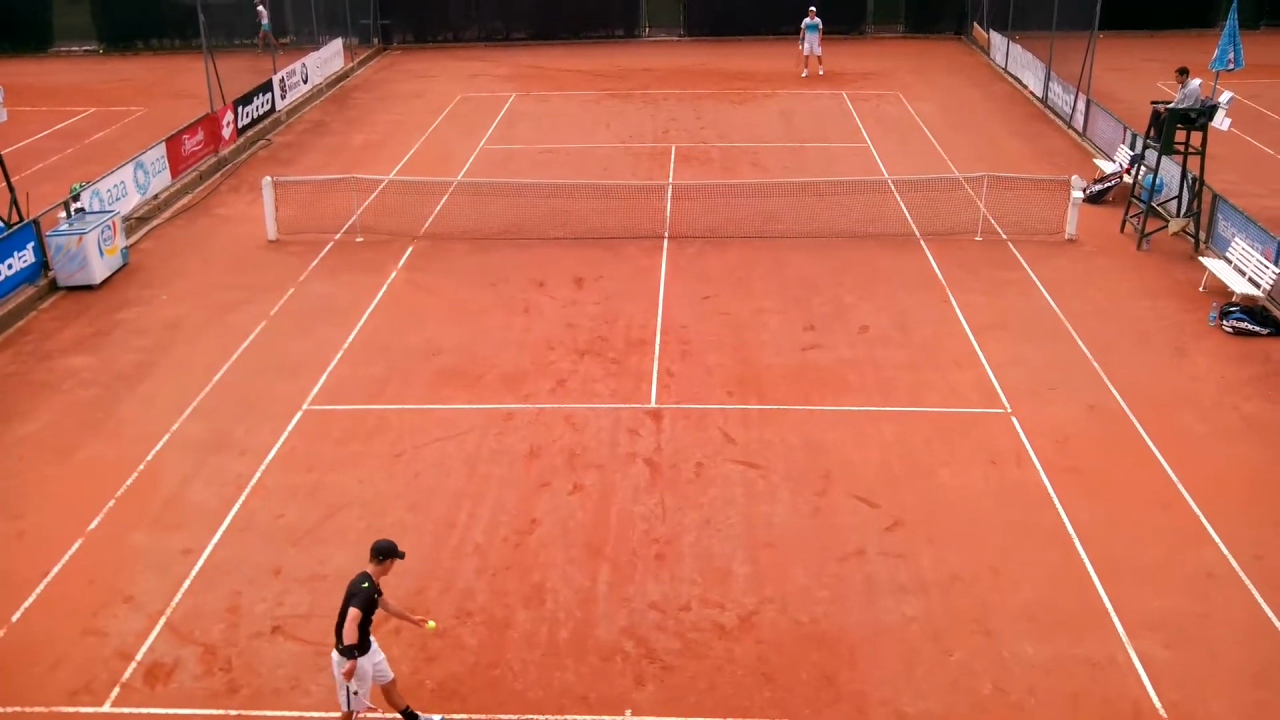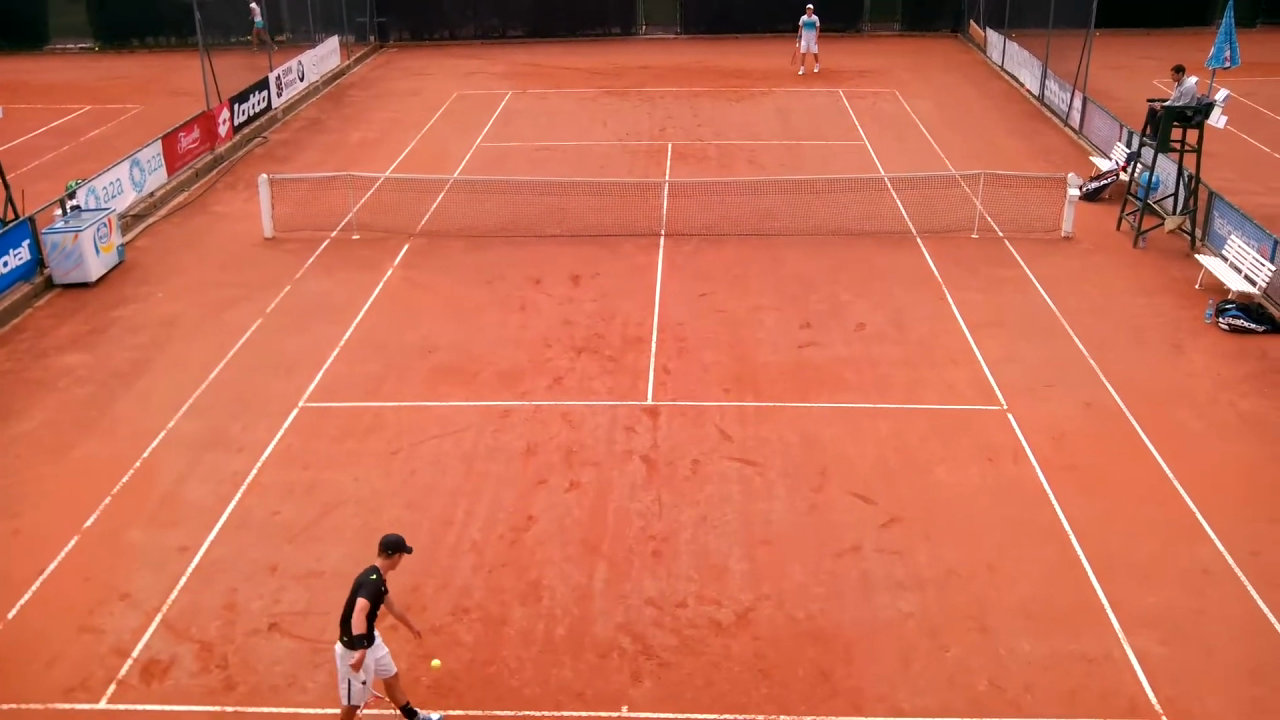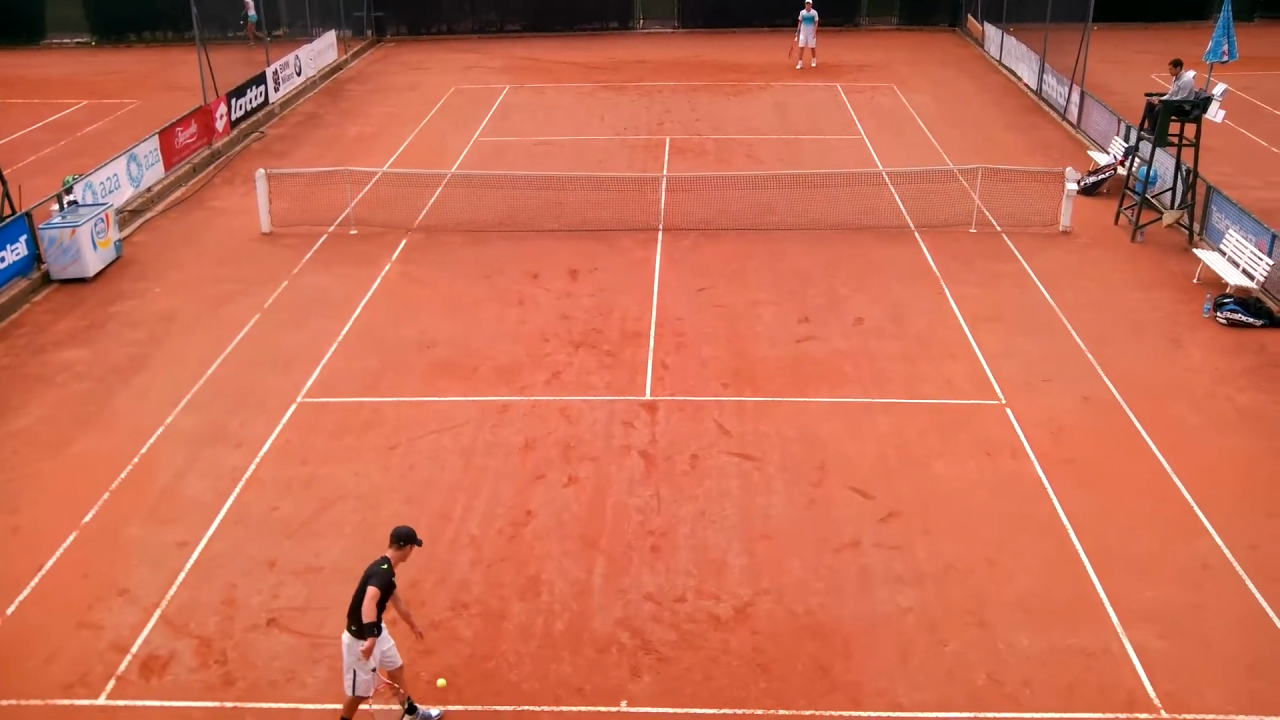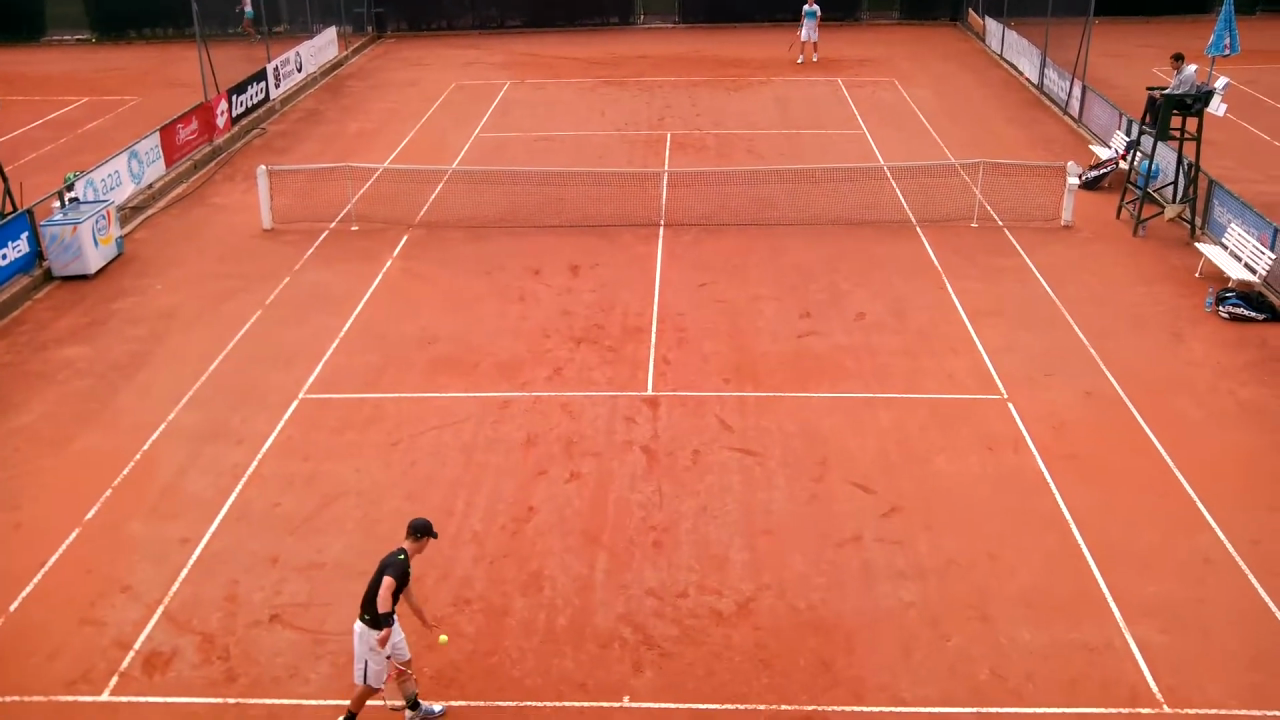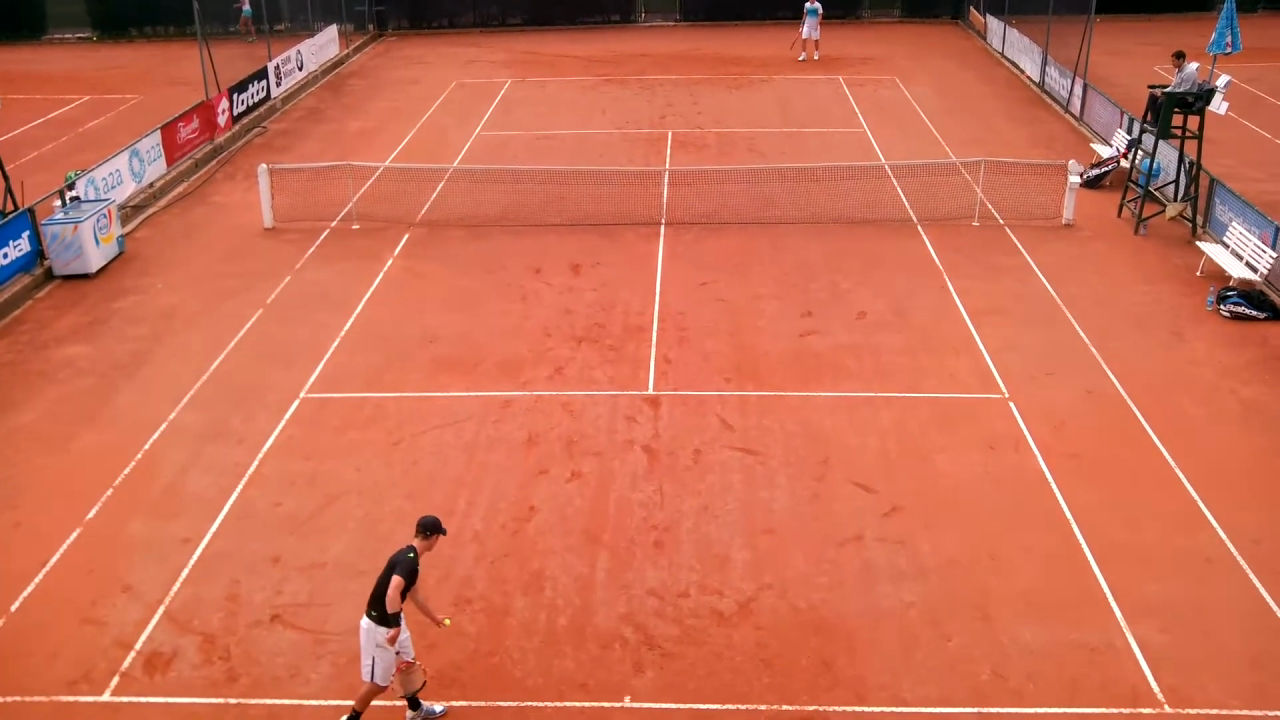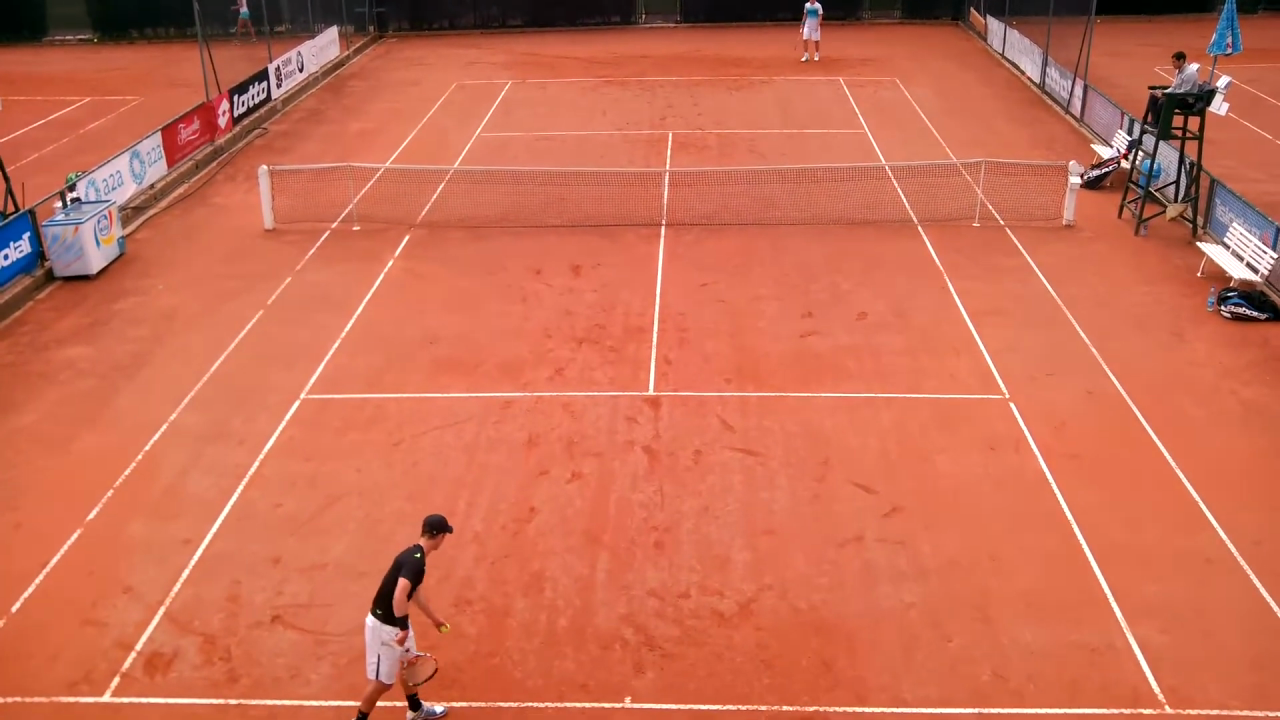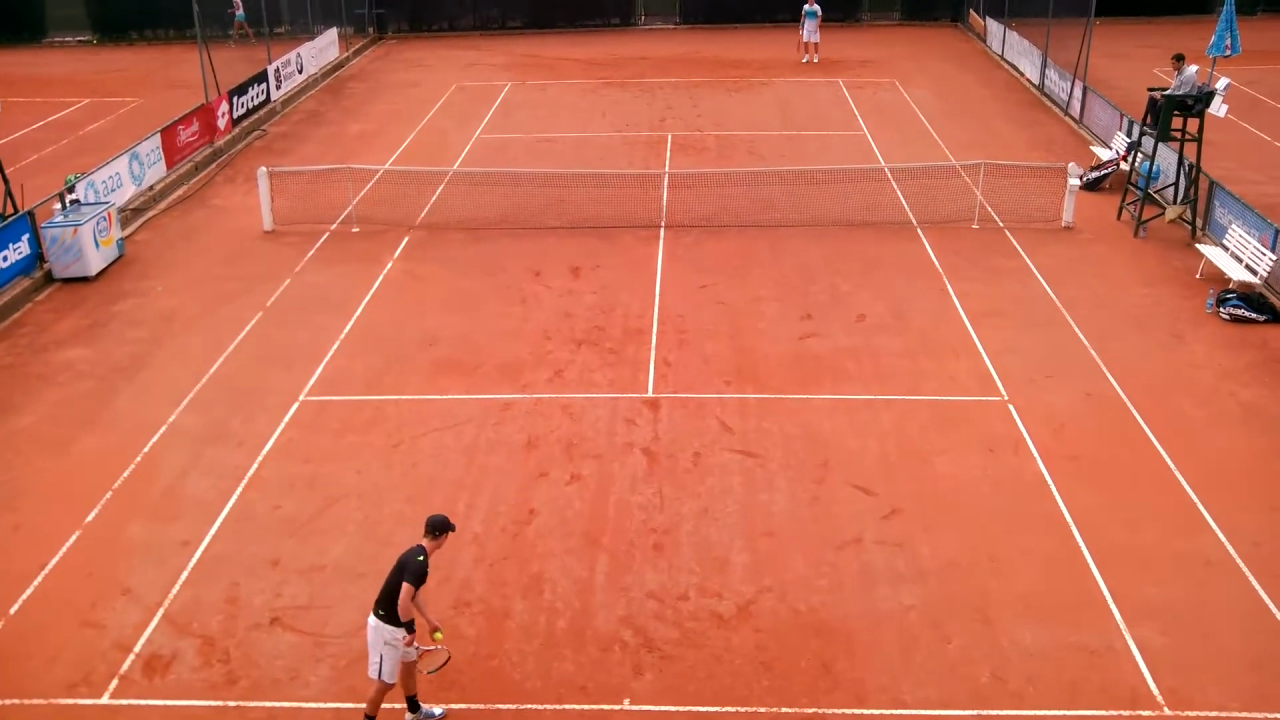
dt=0.1s
person 1, frame 1
left shoulder: (370, 583)
right shoulder: (364, 589)
left elbow: (386, 605)
right elbow: (350, 624)
left wrist: (411, 618)
right wrist: (352, 658)
left hip: (368, 646)
right hip: (354, 655)
left knee: (389, 683)
person 1, frame 2
left shoulder: (377, 578)
right shoulder: (372, 581)
left elbow: (390, 605)
right elbow: (358, 615)
left wrist: (410, 626)
right wrist: (361, 651)
left hip: (371, 641)
right hip: (355, 649)
left knee: (391, 678)
right knee: (355, 700)
person 1, frame 3
left shoulder: (385, 569)
right shoulder: (383, 571)
left elbow: (397, 603)
right elbow: (368, 603)
left wrist: (413, 626)
right wrist: (371, 637)
left hip: (377, 632)
right hip: (360, 639)
left knee: (396, 670)
right knee: (360, 692)
person 1, frame 4
left shoulder: (401, 559)
right shoulder: (399, 562)
left elbow: (408, 596)
right elbow: (383, 594)
left wrist: (424, 620)
right wrist: (386, 627)
left hip: (385, 625)
right hip: (372, 630)
left knee: (404, 664)
right knee: (371, 684)
person 1, frame 5
left shoulder: (409, 557)
right shoulder: (409, 560)
left elbow: (415, 594)
right elbow: (392, 593)
left wrist: (433, 617)
right wrist: (395, 626)
left hip: (392, 622)
right hip: (378, 627)
right knee: (379, 683)
person 1, frame 6
left shoulder: (415, 555)
right shoulder: (415, 560)
left elbow: (415, 594)
right elbow: (399, 596)
left wrist: (434, 618)
right wrist: (404, 628)
left hip: (394, 621)
right hip: (384, 626)
right knee: (382, 682)
person 1, frame 7
left shoulder: (417, 555)
right shoulder: (418, 562)
right elbow: (403, 601)
left wrist: (429, 621)
right wrist: (411, 631)
left hip: (396, 622)
right hip: (386, 626)
left knee: (409, 664)
right knee: (385, 682)
